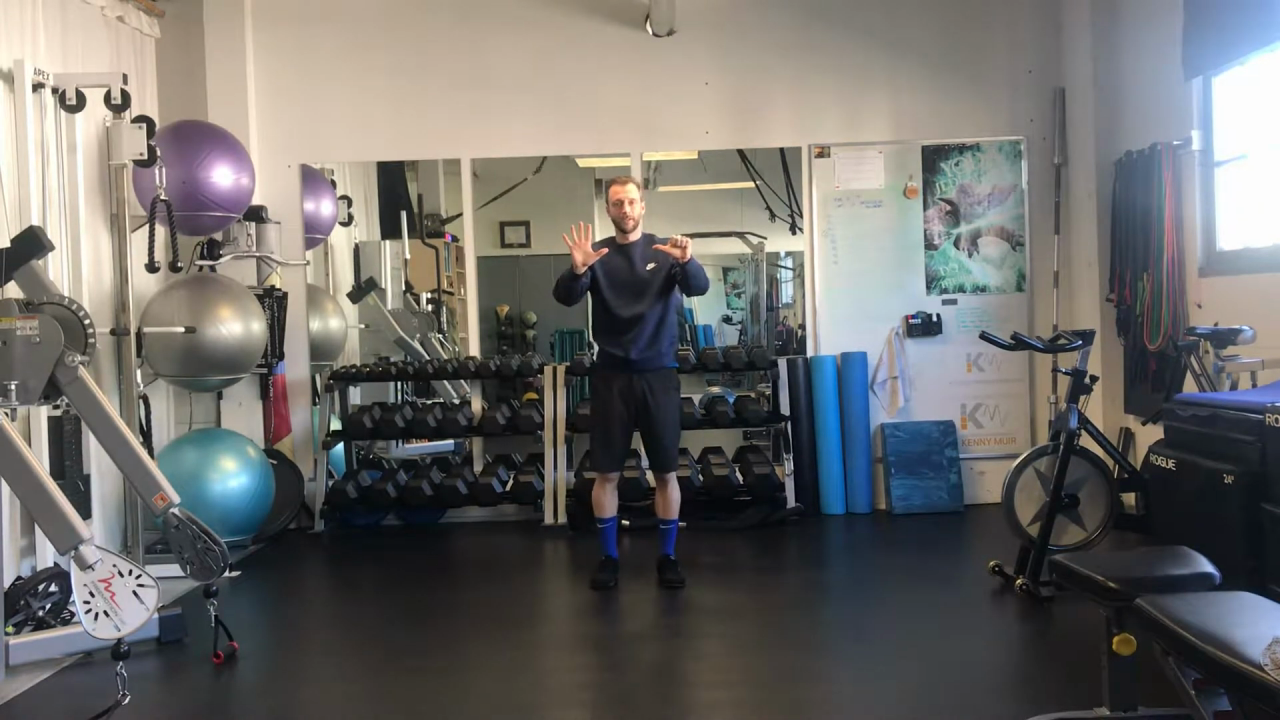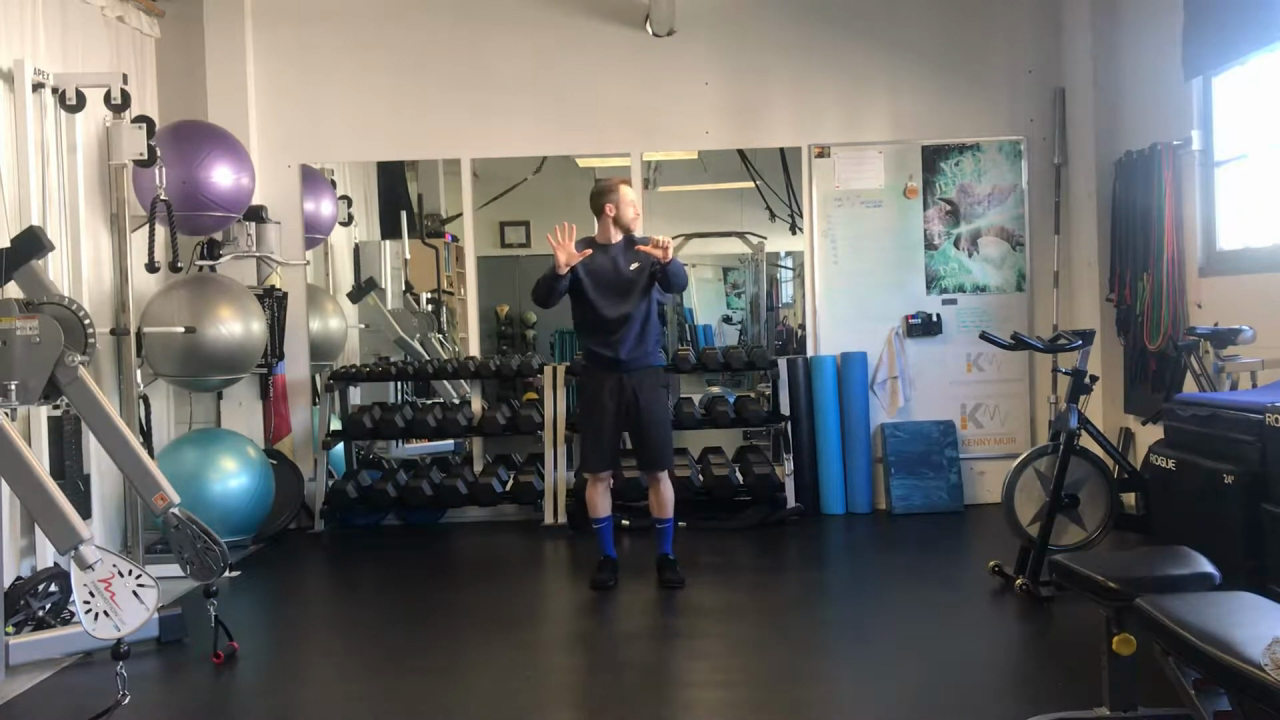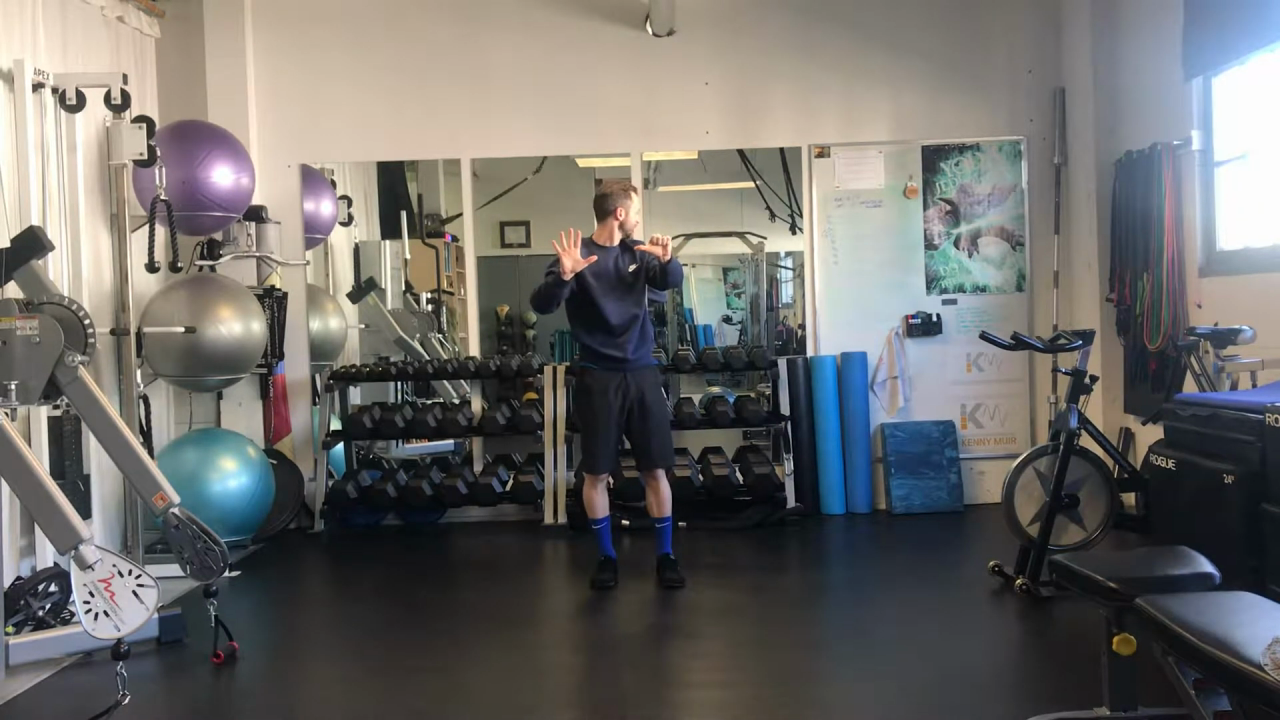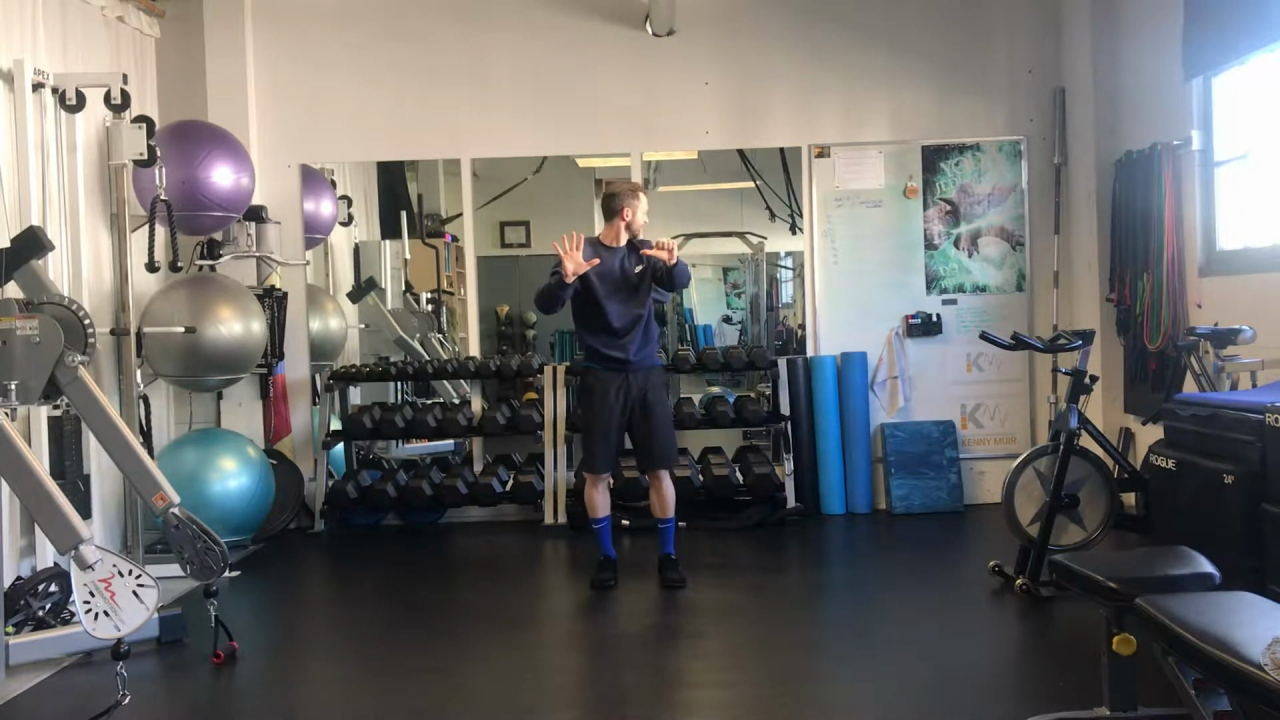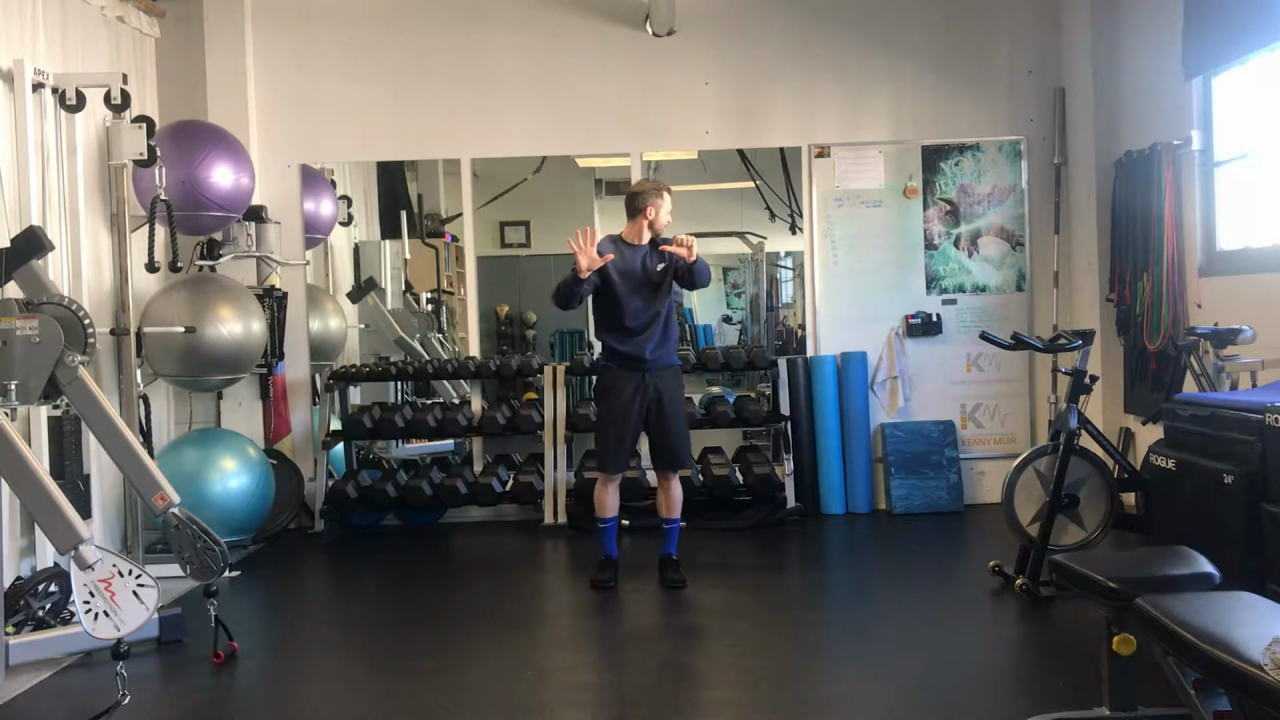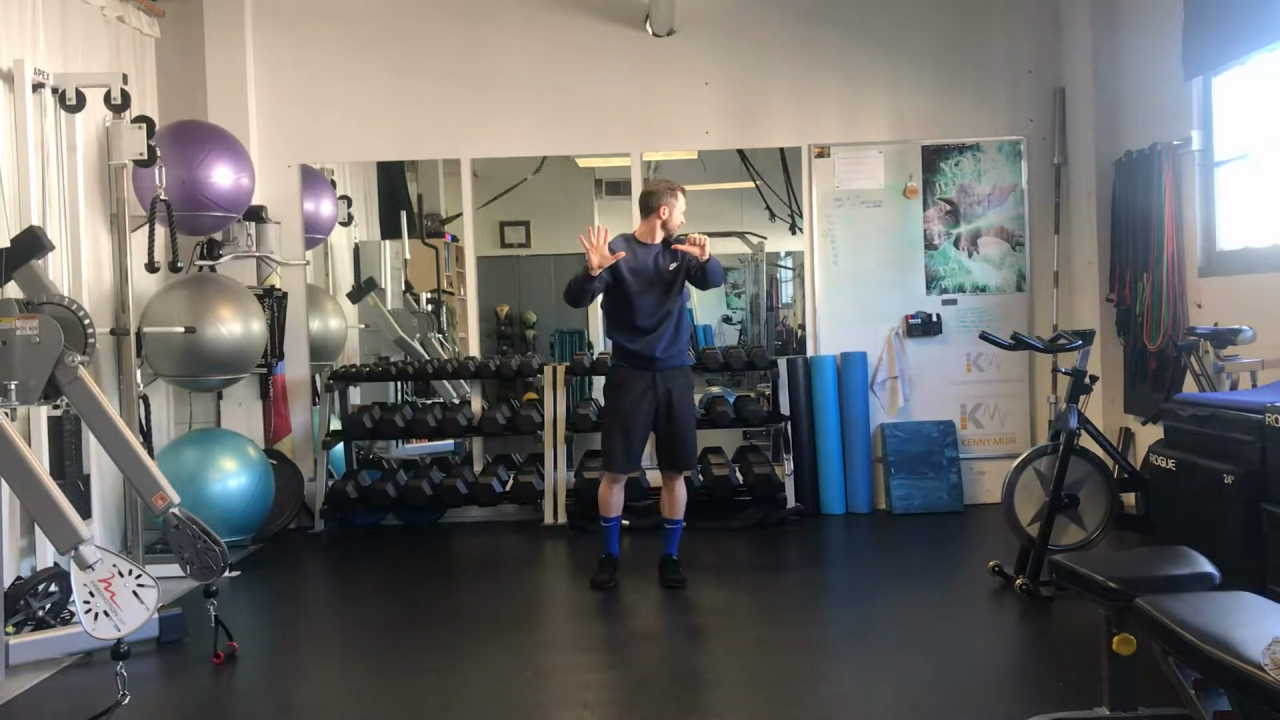
dt=0.4s
person 1, frame 1
left shoulder: (664, 250)
right shoulder: (598, 254)
left elbow: (699, 287)
right elbow: (565, 297)
left wrist: (686, 261)
right wrist: (577, 268)
left hip: (658, 374)
right hip: (611, 376)
left knee: (666, 473)
right knee: (606, 473)
left ankle: (668, 556)
right ankle: (608, 557)
person 1, frame 2
left shoulder: (643, 250)
right shoulder: (580, 253)
left elbow: (678, 285)
right elbow: (543, 299)
left wrist: (667, 260)
right wrist: (559, 269)
left hip: (646, 373)
right hip: (600, 376)
left knee: (658, 471)
right knee: (598, 473)
left ankle: (666, 556)
right ankle: (607, 557)
person 1, frame 3
left shoulder: (636, 252)
right shoulder: (579, 253)
left elbow: (670, 282)
right elbow: (542, 305)
left wrist: (666, 259)
right wrist: (564, 275)
left hip: (642, 372)
right hip: (598, 377)
left knee: (655, 470)
right knee: (596, 473)
left ankle: (666, 555)
right ankle: (606, 557)
person 1, frame 4
left shoulder: (643, 251)
right shoulder: (583, 254)
left elbow: (678, 284)
right elbow: (545, 305)
left wrist: (672, 262)
right wrist: (566, 278)
left hip: (646, 373)
right hip: (602, 377)
left knee: (660, 469)
right knee: (597, 473)
left ankle: (667, 555)
right ankle: (606, 556)
person 1, frame 5
left shoulder: (667, 251)
right shoulder: (605, 251)
left elbow: (700, 281)
right elbow: (564, 302)
left wrist: (692, 259)
right wrist: (581, 274)
left hip: (664, 373)
right hip: (619, 375)
left knee: (669, 471)
right knee: (609, 473)
left ankle: (669, 556)
right ankle: (608, 556)
person 1, frame 6
left shoulder: (679, 251)
right shoulder: (616, 250)
left elbow: (713, 280)
right elbow: (575, 299)
left wrist: (705, 258)
right wrist: (592, 271)
left hip: (674, 373)
right hip: (629, 374)
left knee: (675, 472)
right knee: (616, 471)
left ankle: (670, 556)
right ankle: (609, 556)
